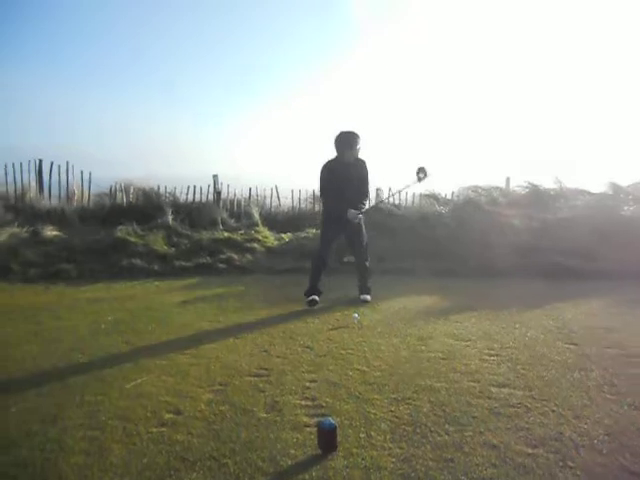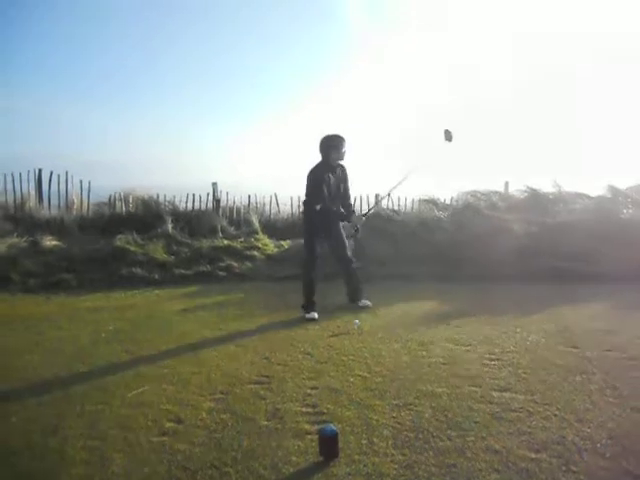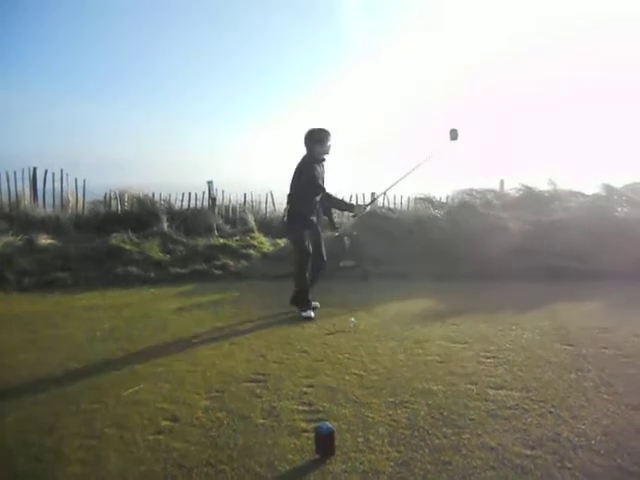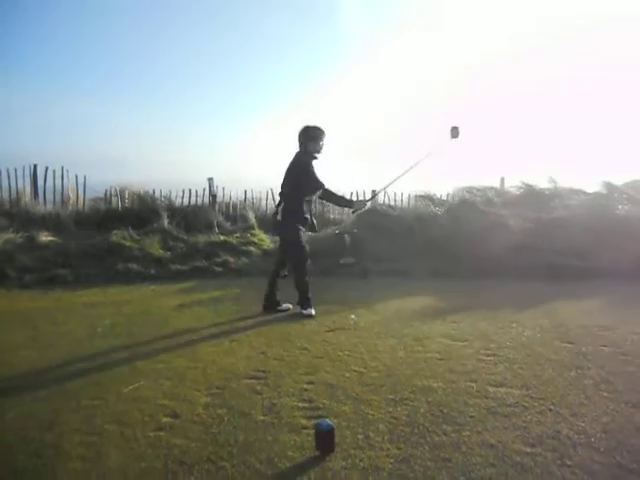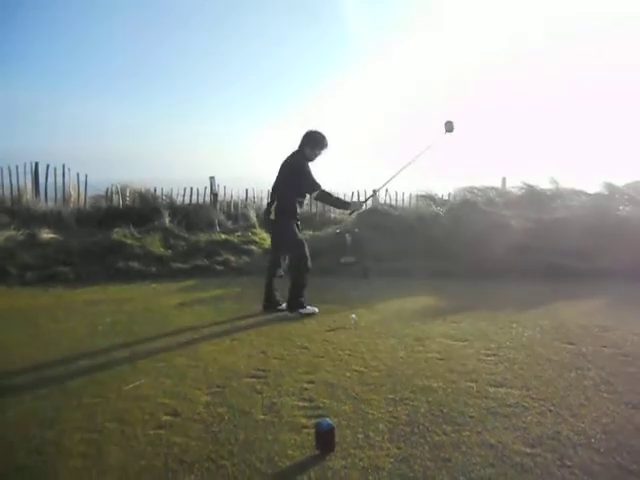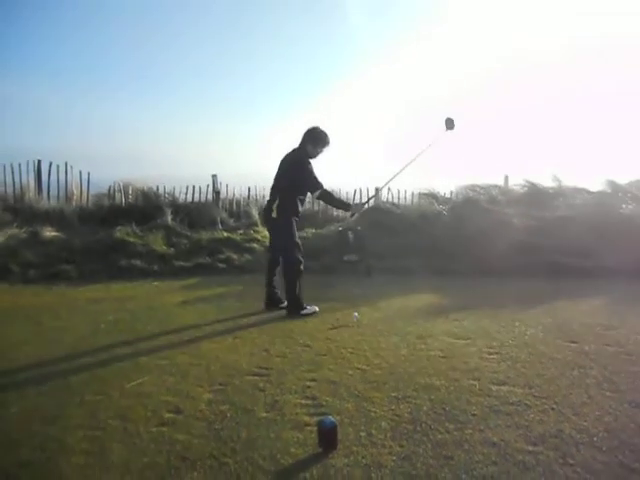
dt=0.2s
person 1, frame 1
left shoulder: (360, 165)
right shoulder: (329, 168)
left elbow: (364, 192)
right elbow: (326, 198)
left wrist: (359, 208)
right wrist: (346, 211)
left hip: (355, 214)
right hip: (332, 216)
left knee: (361, 253)
right knee: (322, 253)
left ankle: (364, 290)
right ankle: (313, 292)
person 1, frame 2
left shoulder: (341, 170)
right shoulder: (317, 174)
left elbow: (345, 197)
right elbow: (321, 205)
left wrist: (351, 215)
right wrist: (348, 218)
left hip: (333, 222)
right hip: (314, 222)
left knee: (345, 259)
right knee: (311, 263)
left ankle: (356, 296)
right ankle: (309, 306)
person 1, frame 3
left shoulder: (318, 164)
right shoulder: (307, 167)
right elbow: (322, 196)
left wrist: (330, 217)
right wrist: (351, 208)
left hip: (311, 219)
right hip: (298, 220)
left knee: (319, 260)
right knee: (304, 260)
left ankle: (299, 296)
right ankle: (304, 304)
person 1, frame 4
left shoulder: (304, 161)
right shoulder: (302, 164)
right elbow: (321, 192)
left wrist: (310, 218)
right wrist: (351, 204)
left hip: (295, 217)
right hip: (289, 218)
left knee: (285, 260)
right knee: (300, 259)
left ankle: (271, 302)
right ankle: (305, 303)
person 1, frame 5
left shoulder: (295, 162)
right shoulder: (298, 165)
right elbow: (318, 193)
left wrist: (295, 218)
right wrist: (347, 205)
left hip: (279, 215)
right hip: (281, 216)
left knee: (277, 258)
right knee: (300, 256)
left ankle: (271, 301)
right ankle: (296, 302)
person 1, frame 6
left shoulder: (294, 158)
right shoulder: (301, 163)
right elbow: (320, 193)
right wrist: (348, 207)
left hip: (277, 213)
right hip: (282, 215)
left knee: (276, 257)
right knee: (293, 260)
left ankle: (273, 299)
right ankle: (295, 305)
